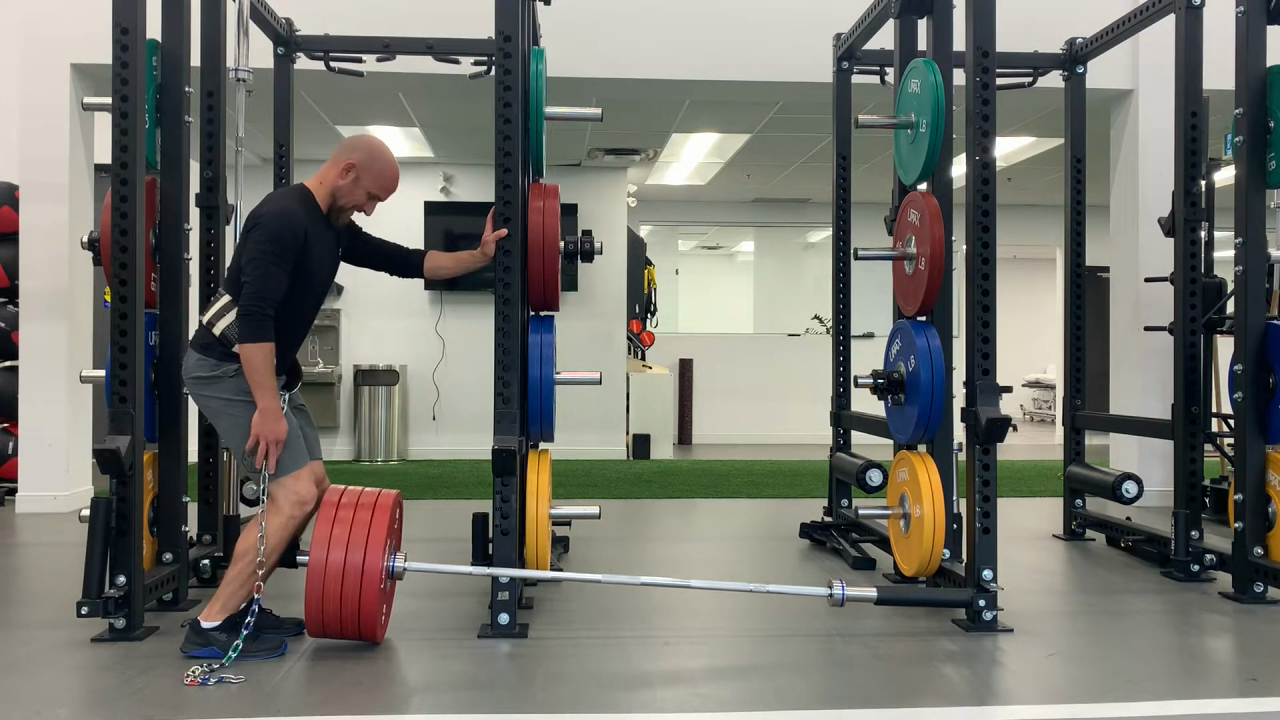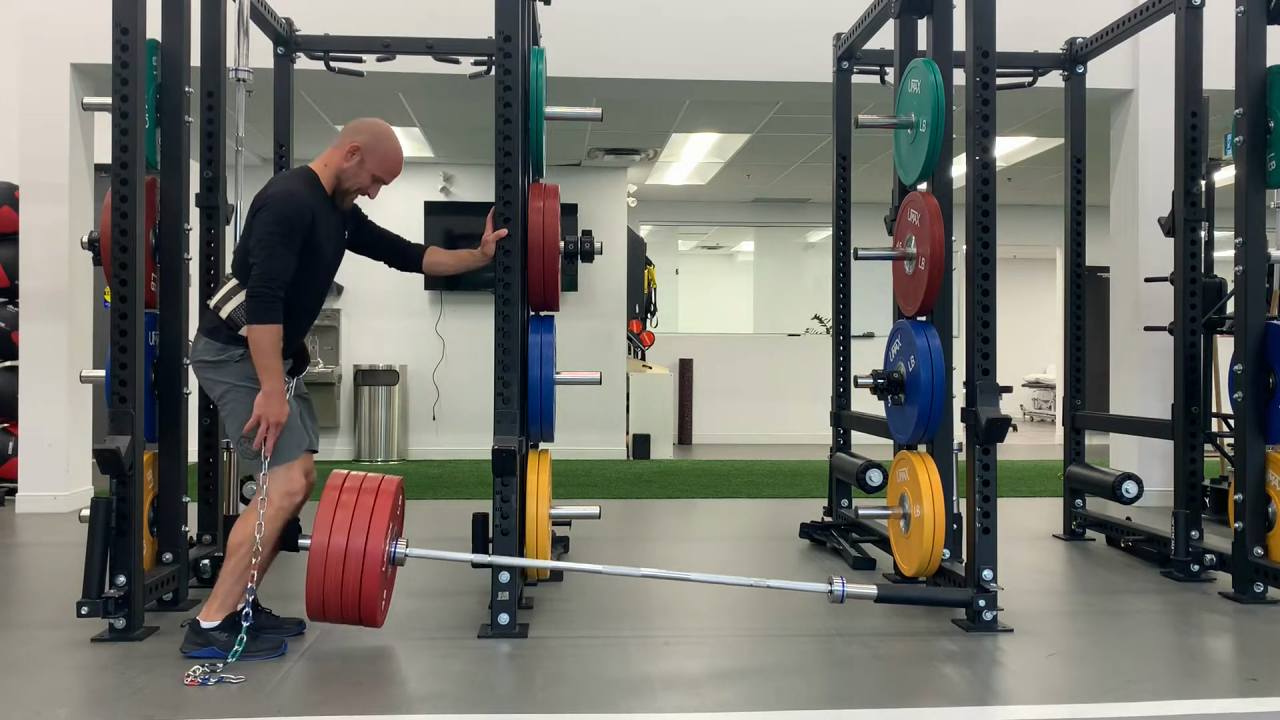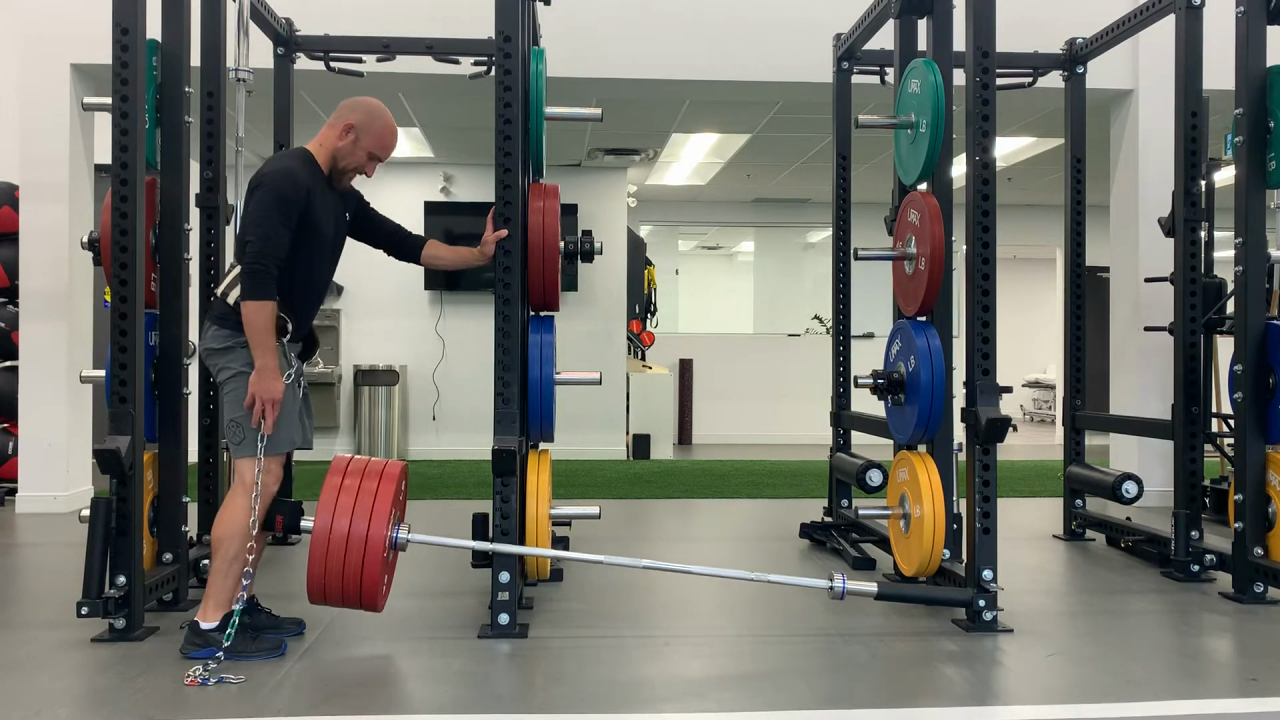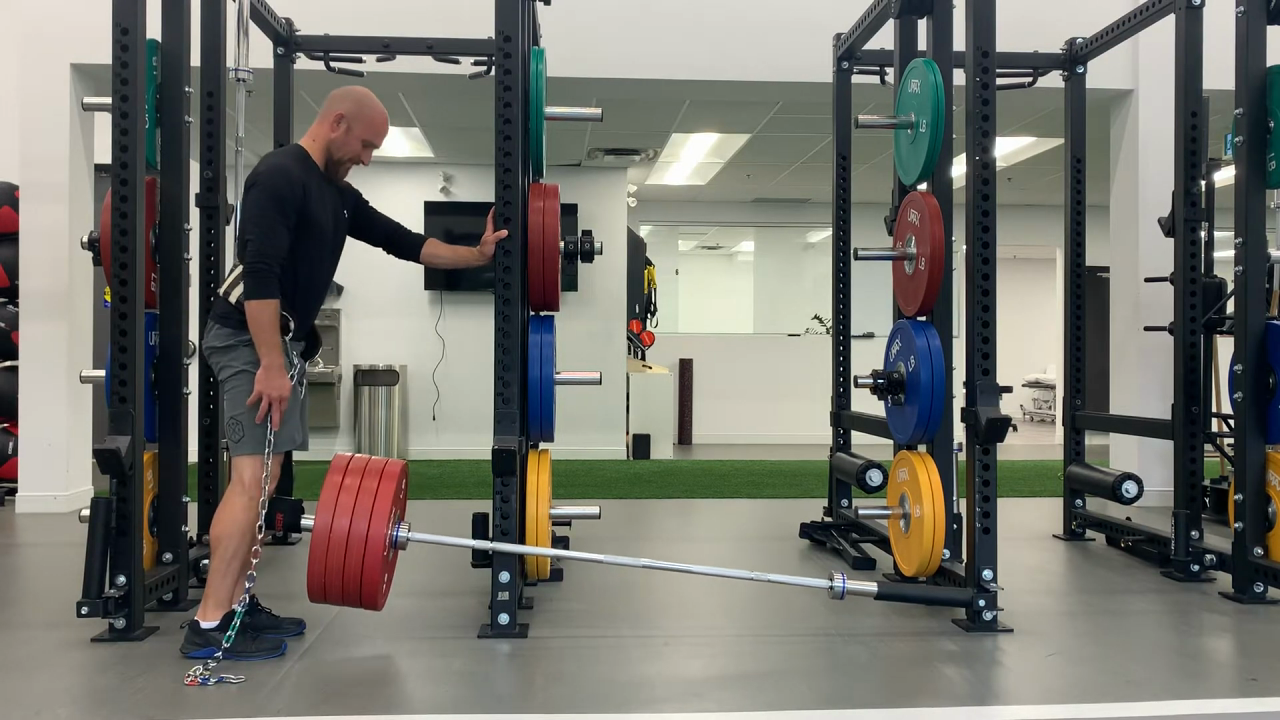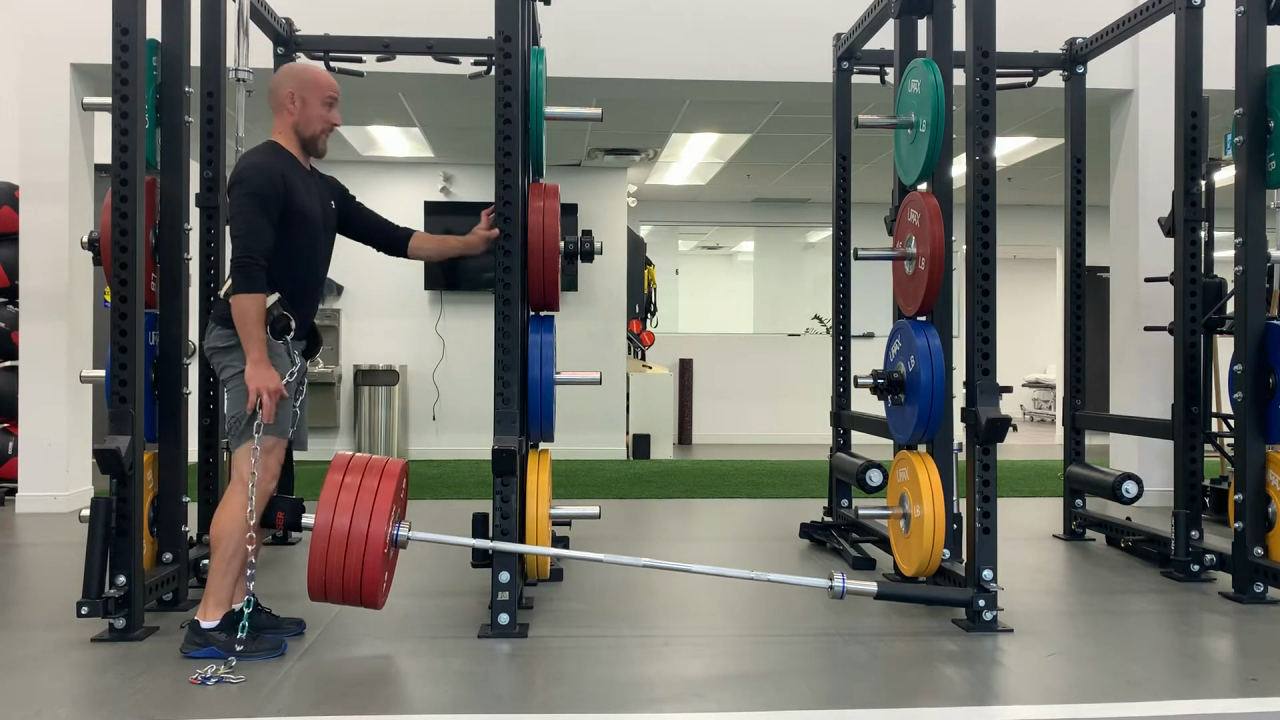
dt=0.3s
person 1, frame 1
left shoulder: (333, 229)
right shoulder: (283, 218)
left elbow: (404, 262)
right elbow: (254, 316)
left wrist: (478, 257)
right wrist: (269, 409)
left hip: (265, 369)
right hip: (227, 368)
left knee: (312, 490)
right knee: (295, 496)
left ankle: (238, 607)
right ankle: (210, 626)
person 1, frame 2
left shoulder: (338, 212)
right shoulder: (290, 198)
left elbow: (405, 255)
right elbow: (262, 298)
left wrist: (479, 256)
right wrist: (271, 390)
left hip: (271, 355)
right hip: (234, 353)
left knee: (299, 481)
right knee: (285, 487)
left ankle: (237, 608)
right ankle: (210, 625)
person 1, frame 3
left shoulder: (339, 196)
right shoulder: (284, 177)
left elbow: (404, 245)
right elbow: (258, 275)
left wrist: (476, 256)
right wrist: (266, 366)
left hip: (278, 342)
right hip: (247, 339)
left knee: (268, 477)
right knee: (257, 479)
left ankle: (237, 605)
right ankle: (209, 628)
person 1, frame 4
left shoulder: (337, 194)
right shoulder: (280, 176)
left elbow: (402, 242)
right elbow: (260, 276)
left wrist: (476, 255)
right wrist: (271, 365)
left hip: (279, 341)
right hip: (250, 340)
left knee: (263, 478)
right knee: (253, 478)
left ankle: (236, 605)
right ankle: (209, 626)
person 1, frame 5
left shoulder: (322, 187)
right shoulder: (262, 171)
left elbow: (392, 239)
right elbow: (246, 272)
left wrist: (466, 244)
right wrist: (258, 362)
left hip: (284, 341)
right hip: (253, 341)
left knee: (263, 476)
right knee: (254, 476)
left ankle: (236, 605)
right ankle: (208, 625)
